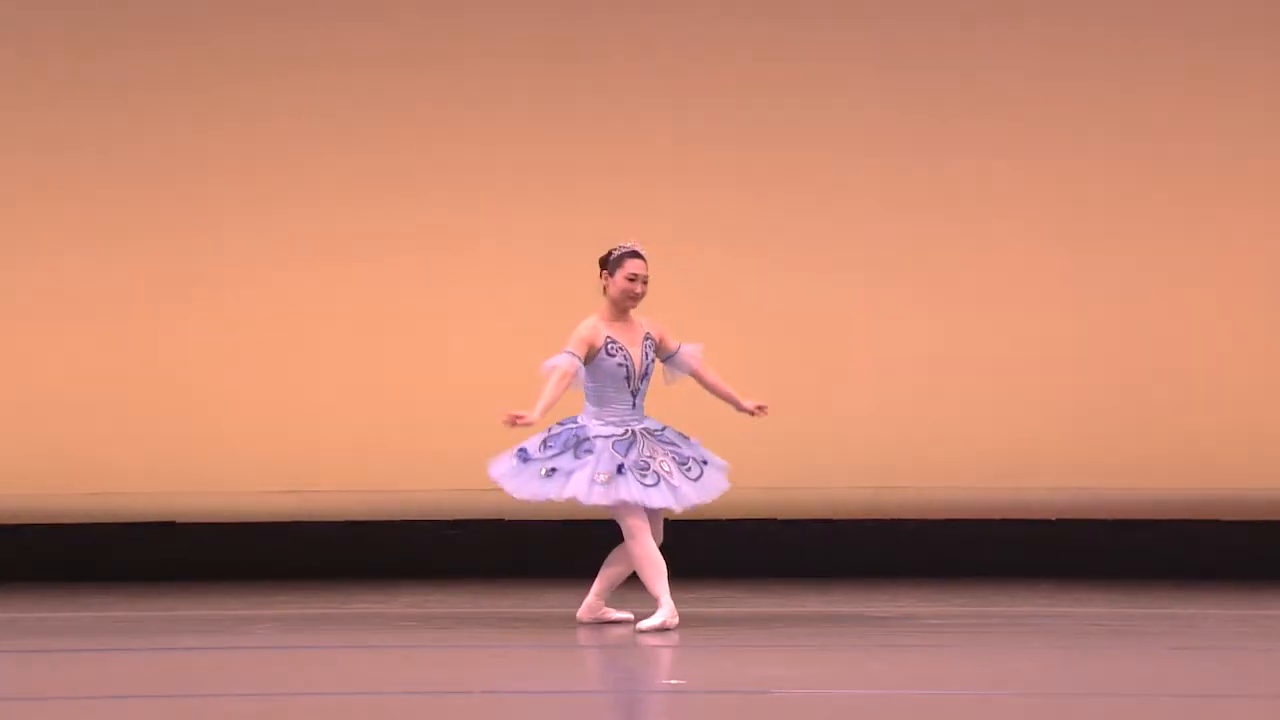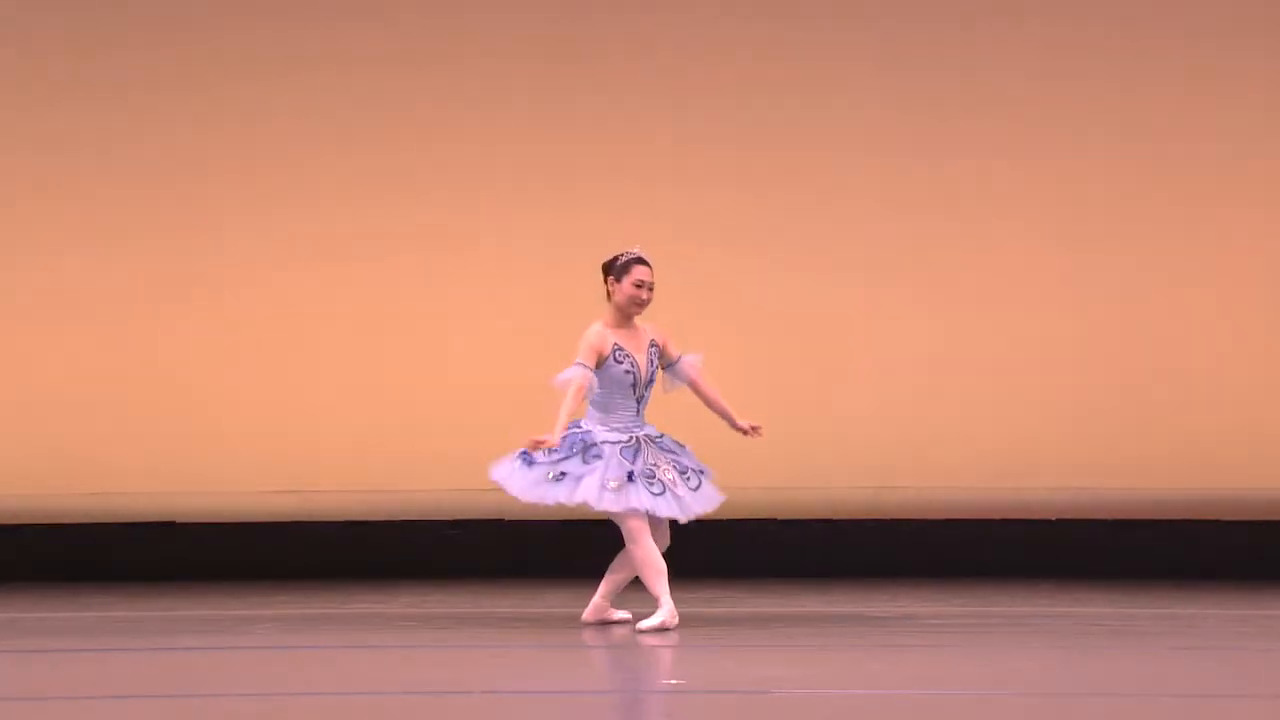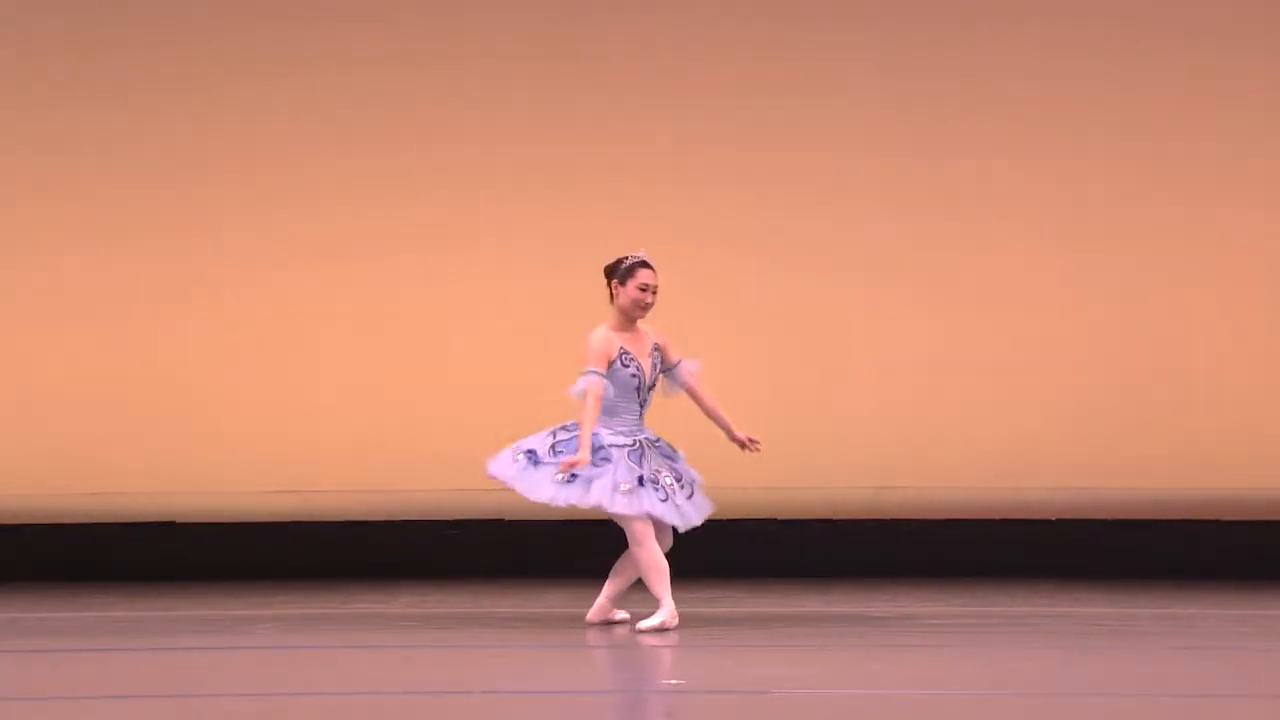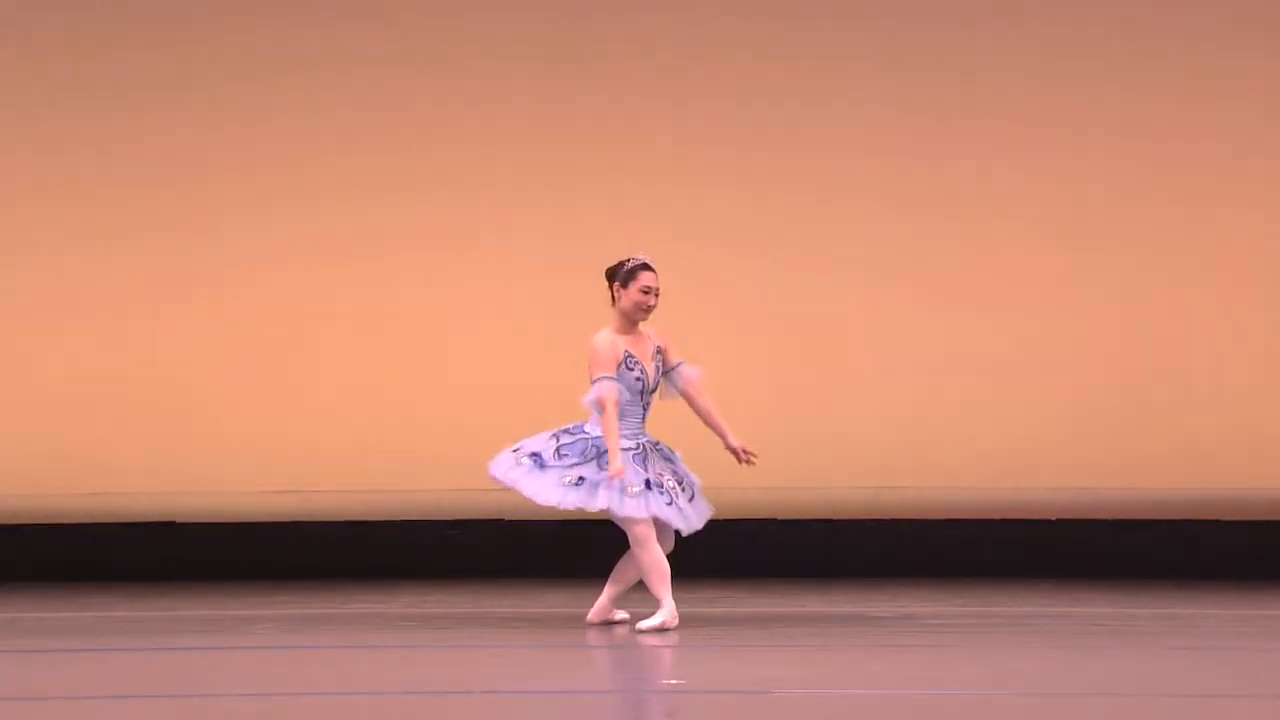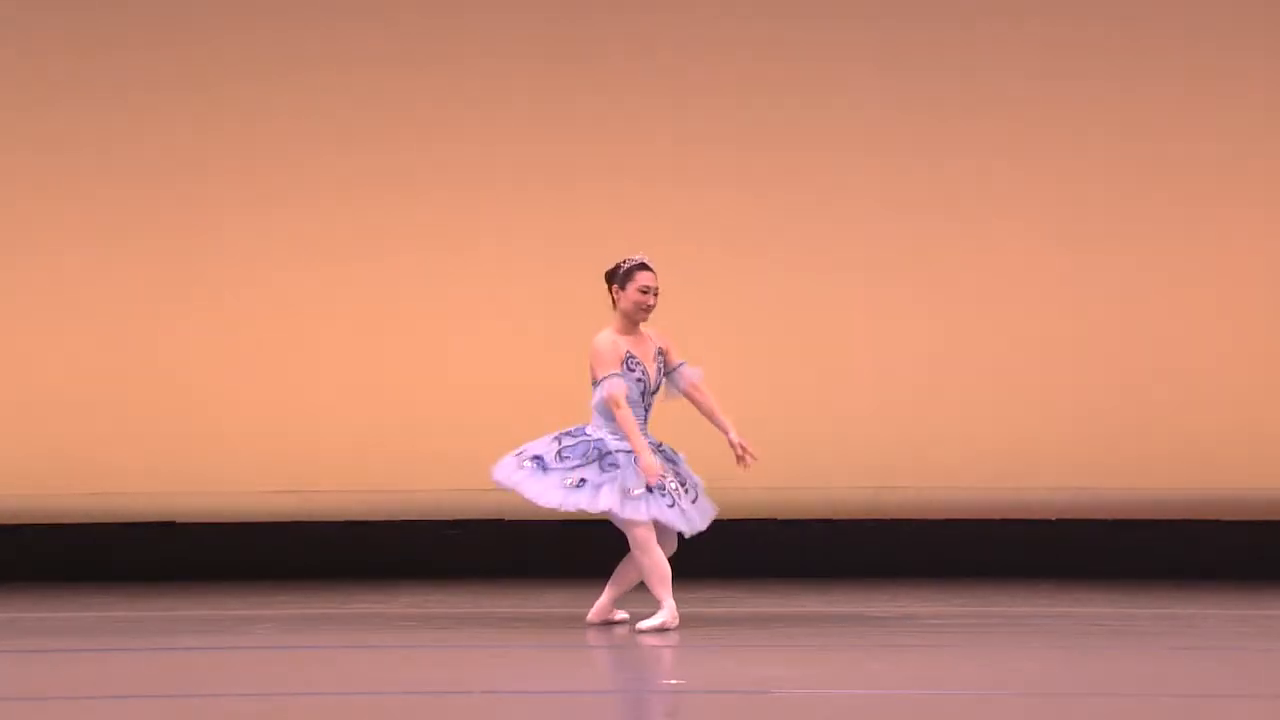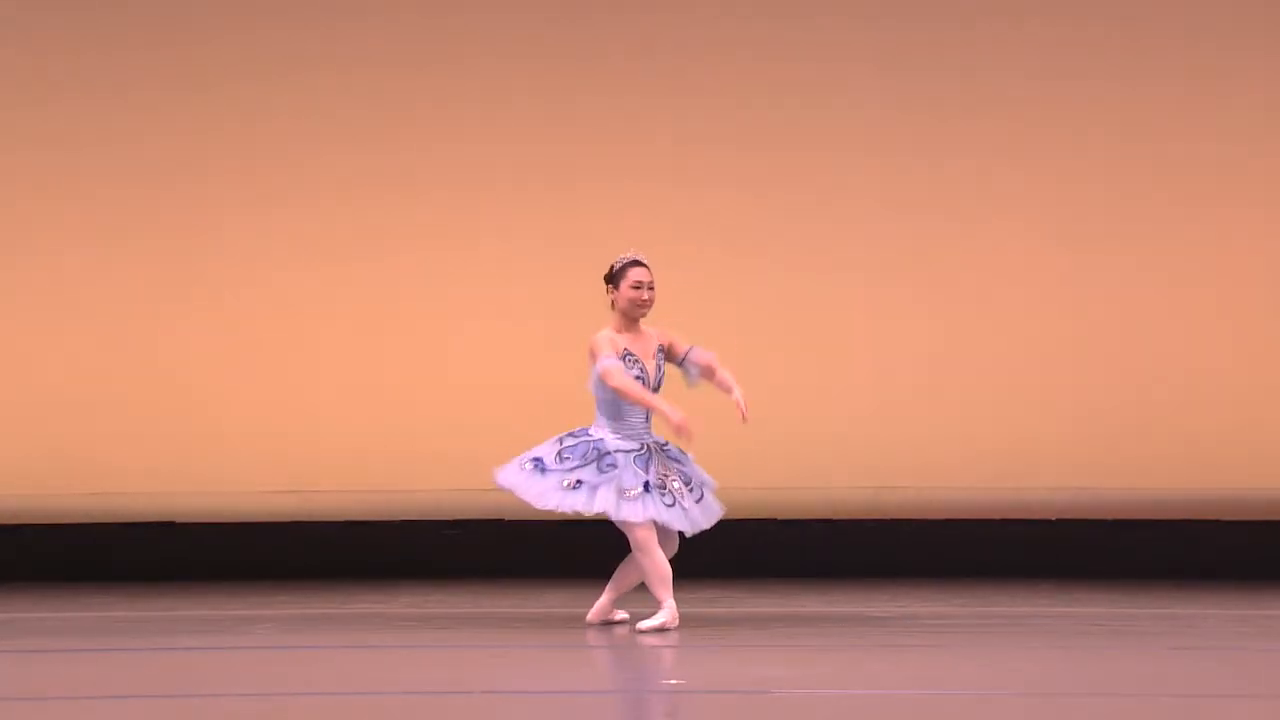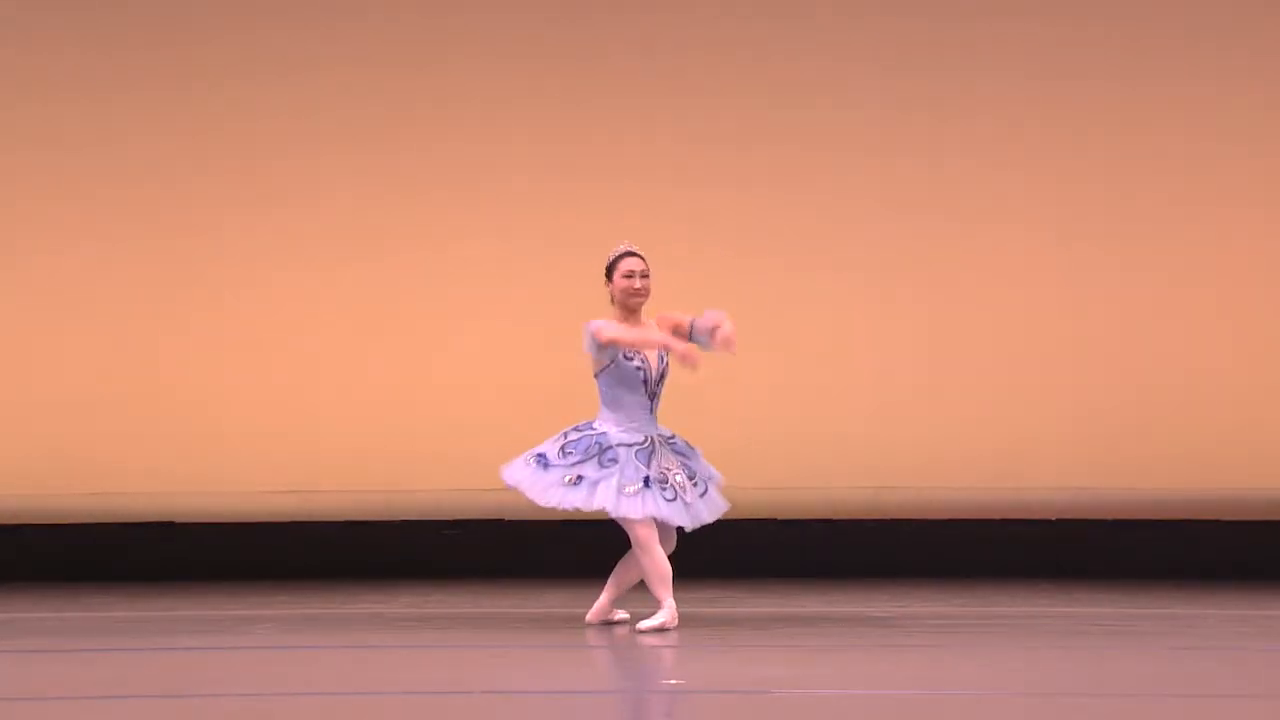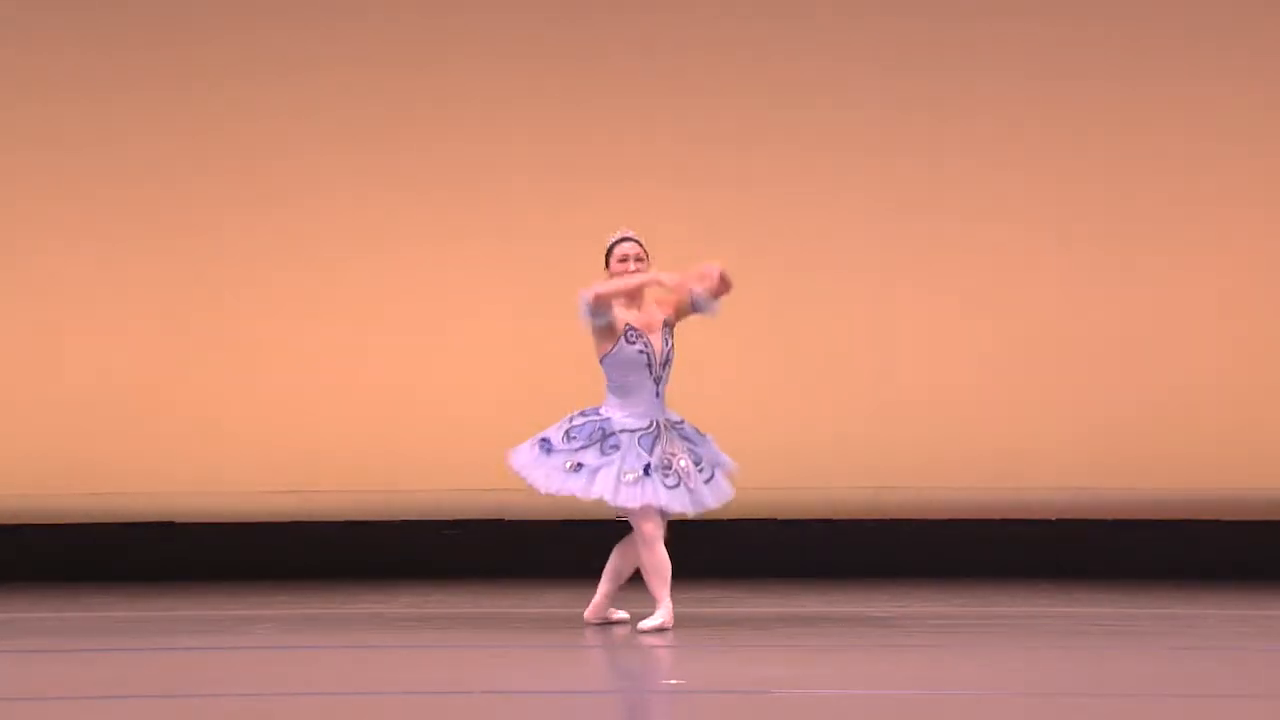
dt=0.1s
person 1, frame 1
left shoulder: (651, 331)
right shoulder: (589, 331)
left elbow: (694, 367)
right elbow: (562, 373)
left wrist: (740, 402)
right wrist: (536, 413)
left hip: (642, 439)
right hip: (599, 440)
left knee: (646, 531)
right knee: (636, 525)
left ankle: (593, 604)
right ankle: (666, 606)
person 1, frame 2
left shoulder: (654, 338)
right shoulder: (596, 337)
left elbow: (693, 378)
right elbow: (578, 386)
left wrist: (734, 419)
right wrist: (557, 432)
left hip: (641, 446)
right hip: (602, 446)
left knee: (656, 537)
right knee: (636, 528)
left ankle: (598, 606)
right ankle: (666, 606)
person 1, frame 3
left shoulder: (657, 340)
right shoulder: (600, 340)
left elbow: (692, 386)
right elbow: (592, 397)
left wrist: (732, 430)
right wrist: (585, 450)
left hip: (640, 448)
right hip: (606, 447)
left knee: (660, 538)
right knee: (641, 530)
left ankle: (602, 606)
right ankle: (667, 606)
person 1, frame 4
left shoulder: (658, 343)
right shoulder: (604, 343)
left elbow: (691, 391)
right elbow: (608, 403)
left wrist: (729, 438)
right wrist: (613, 456)
left hip: (641, 452)
right hip: (606, 450)
left knee: (662, 540)
right knee: (643, 533)
left ankle: (603, 607)
right ankle: (667, 606)
person 1, frame 5
left shoulder: (658, 344)
right shoulder: (605, 344)
left elbow: (695, 389)
right elbow: (617, 402)
left wrist: (731, 433)
right wrist: (643, 453)
left hip: (639, 452)
right hip: (607, 453)
left knee: (665, 542)
right knee: (643, 535)
left ankle: (603, 606)
right ankle: (668, 607)
person 1, frame 6
left shoulder: (661, 339)
right shoulder: (603, 341)
left elbow: (708, 366)
right elbow: (617, 381)
left wrist: (734, 388)
right wrist: (665, 408)
left hip: (645, 453)
right hip: (607, 453)
left knee: (666, 543)
right knee: (643, 536)
left ankle: (603, 607)
right ankle: (668, 606)
person 1, frame 7
left shoulder: (665, 327)
right shoulder: (605, 330)
left elbow: (713, 323)
right elbow: (609, 335)
left wrist: (724, 328)
right wrist: (667, 342)
left hip: (653, 446)
right hip: (614, 447)
left knee: (663, 540)
right knee: (645, 534)
left ankle: (602, 607)
right ankle: (668, 606)
person 1, frame 8
left shoulder: (667, 308)
right shoulder: (607, 316)
left elbow: (718, 289)
right elbow: (596, 294)
left wrist: (715, 275)
right wrist: (655, 278)
left hip: (660, 433)
right hip: (618, 434)
left knee: (649, 528)
right knee: (647, 526)
left ankle: (599, 605)
right ankle: (665, 606)
